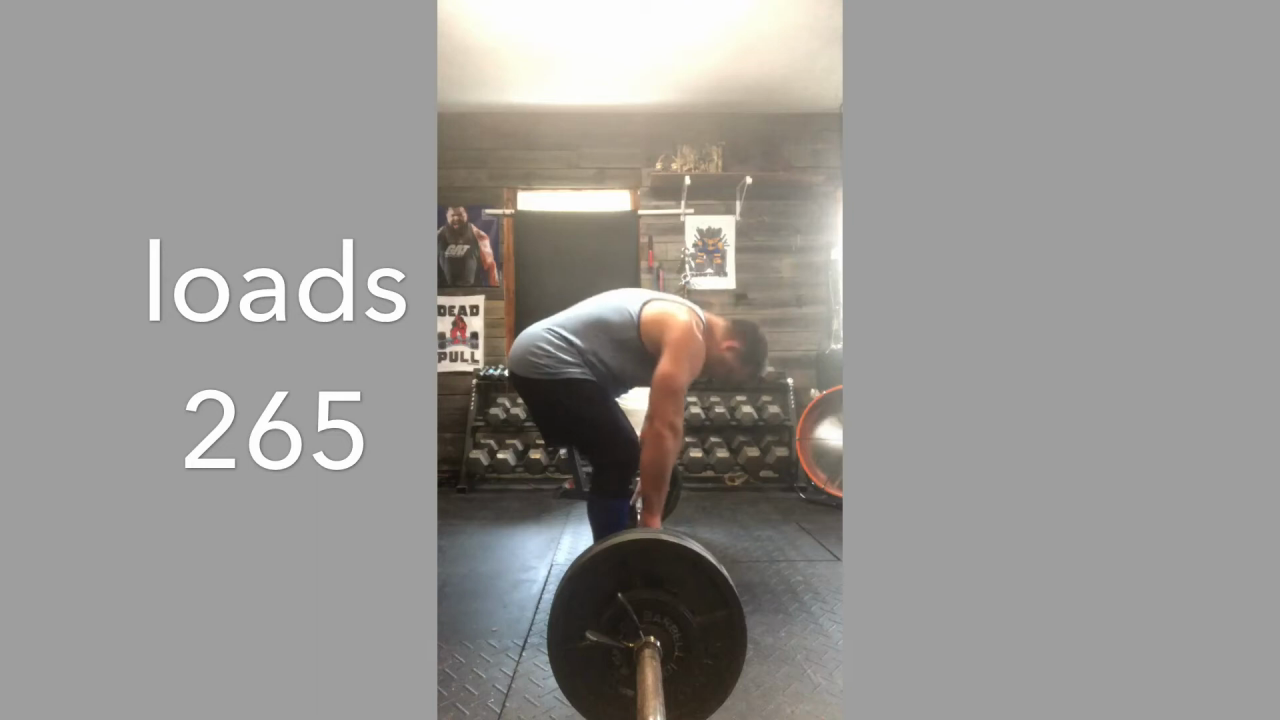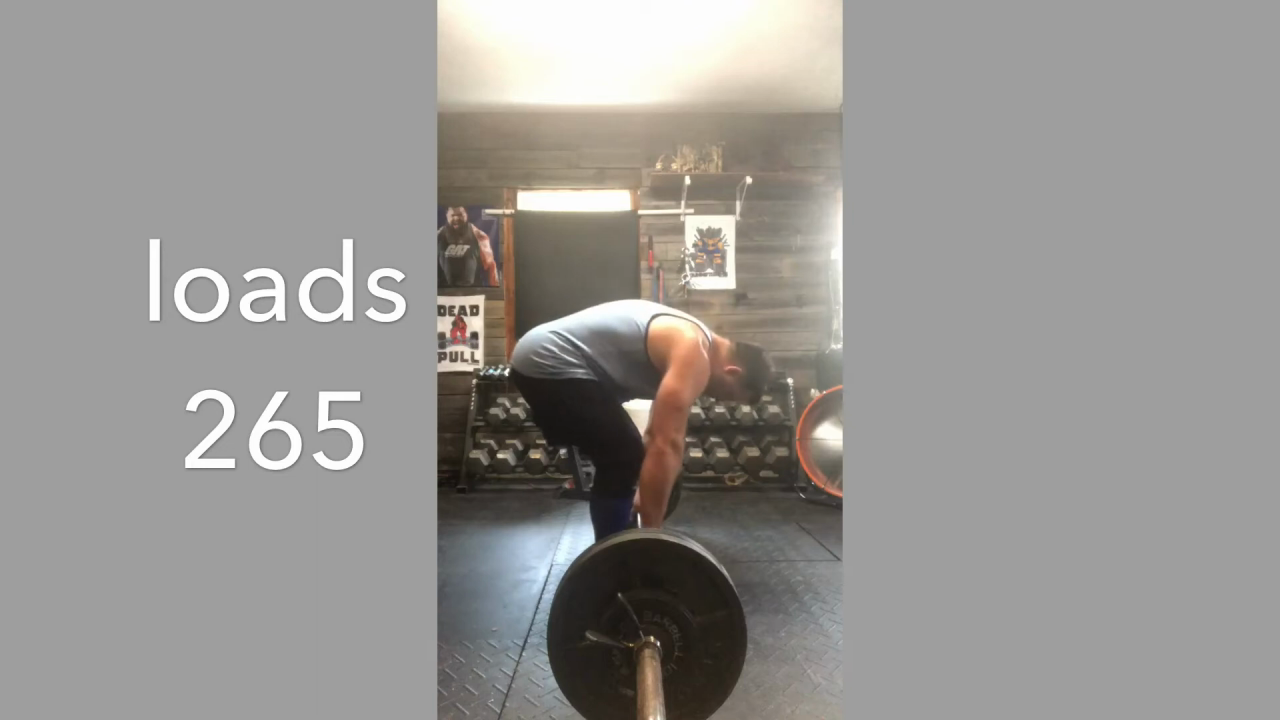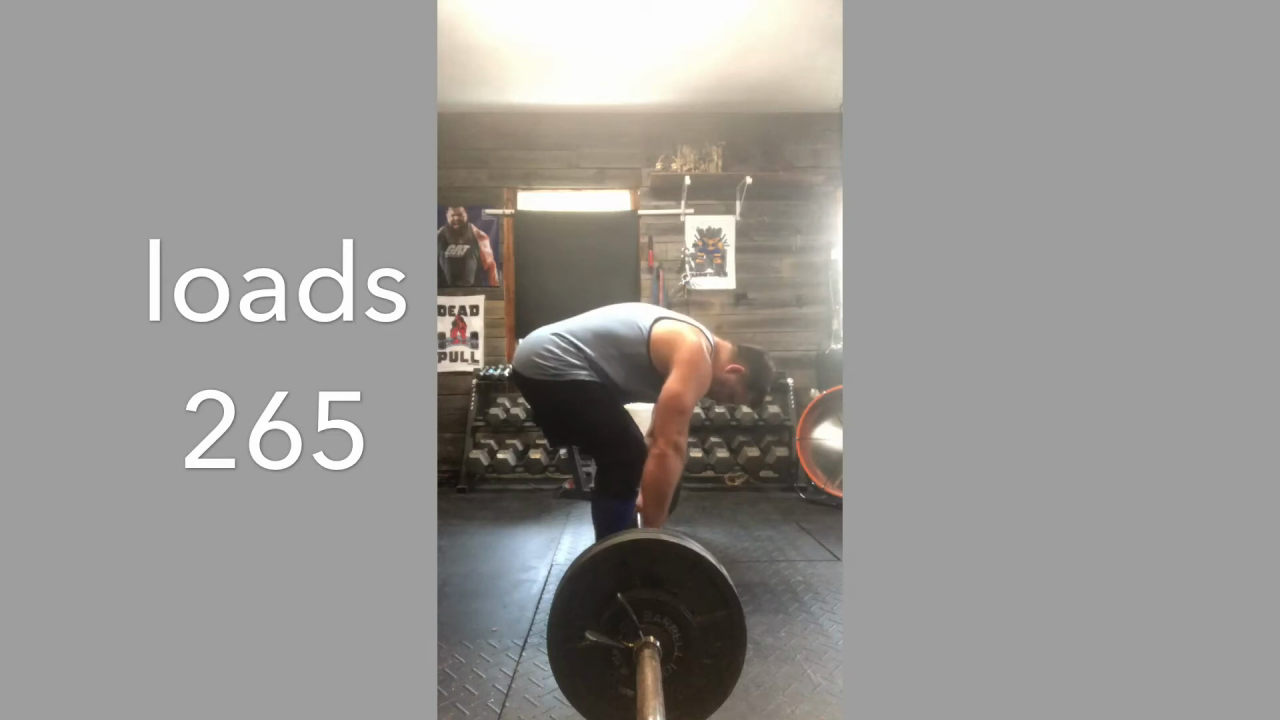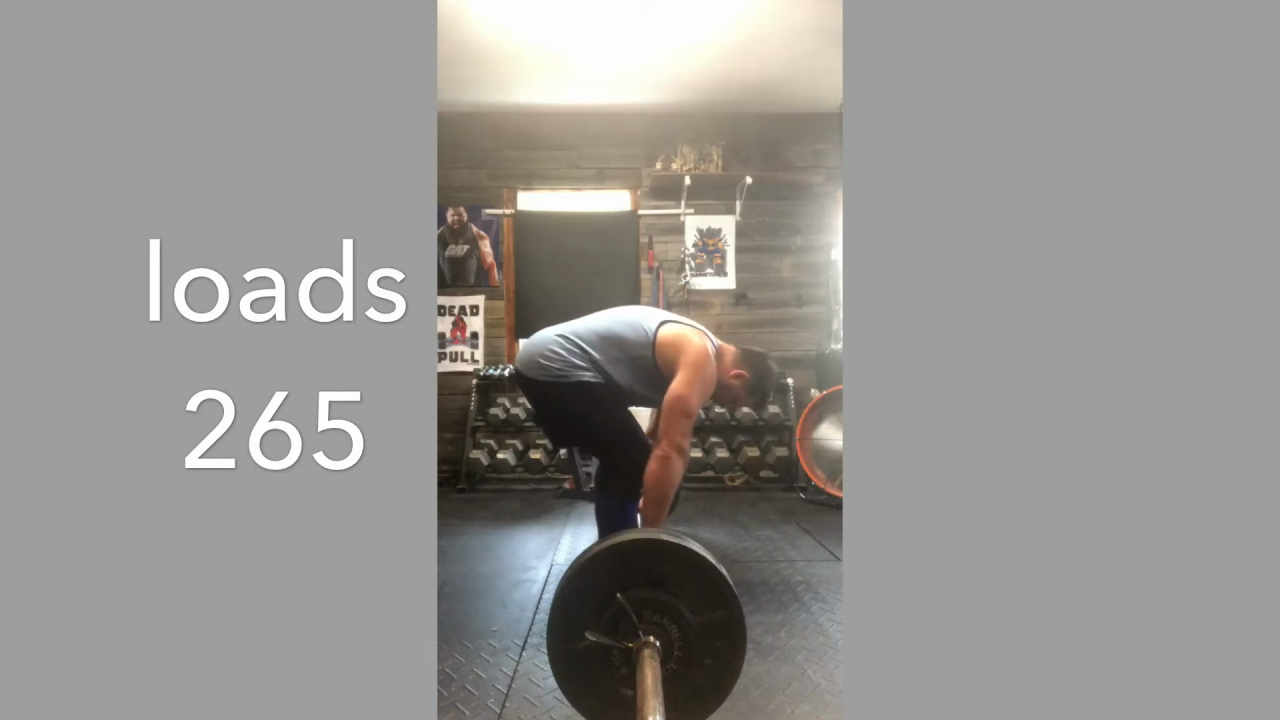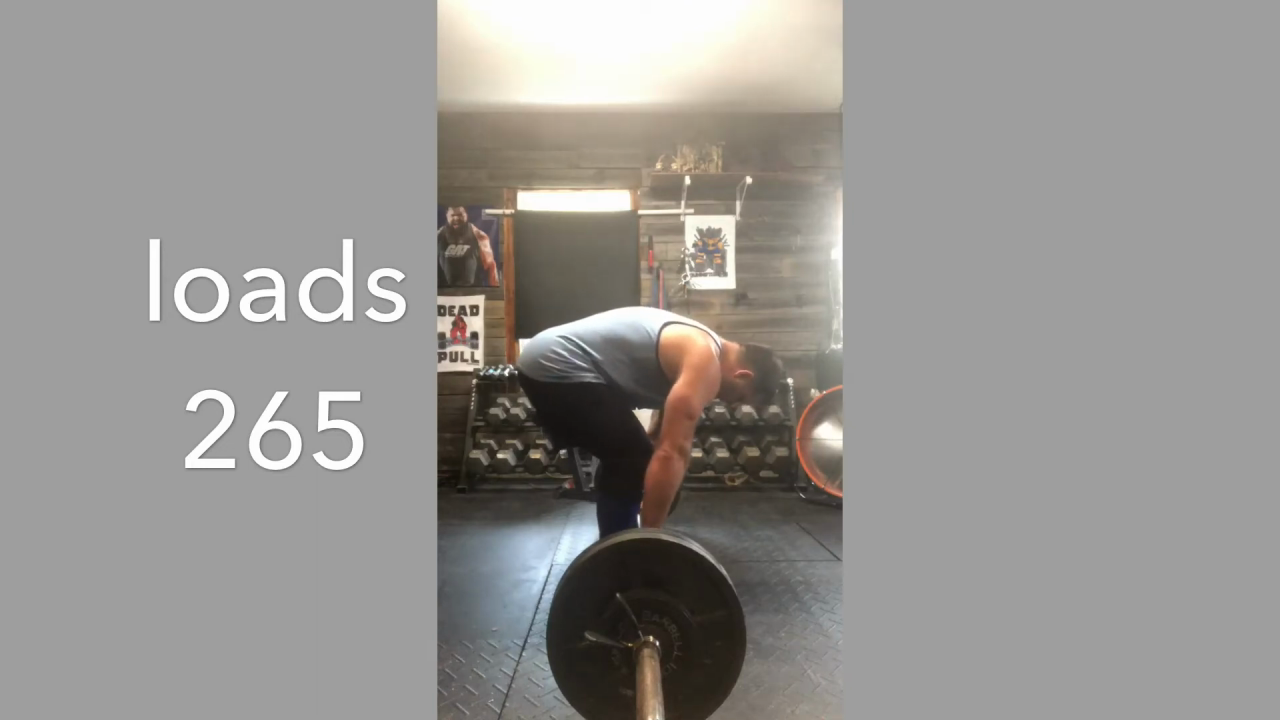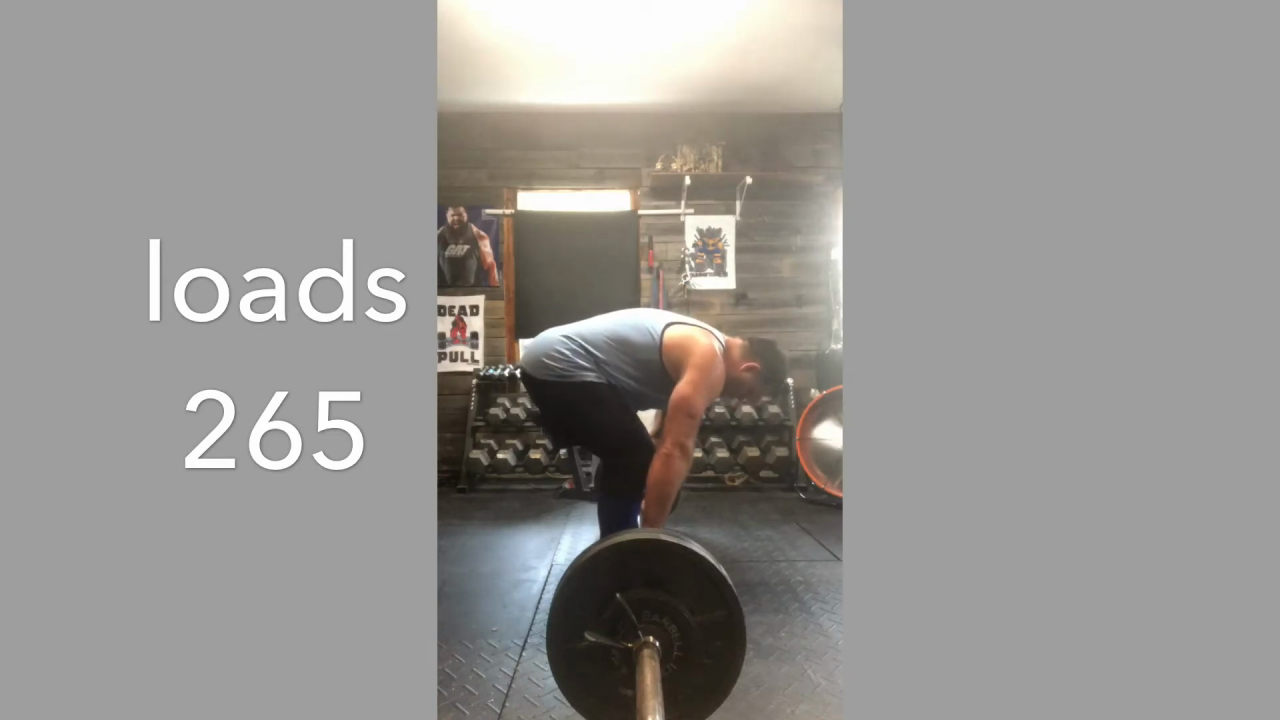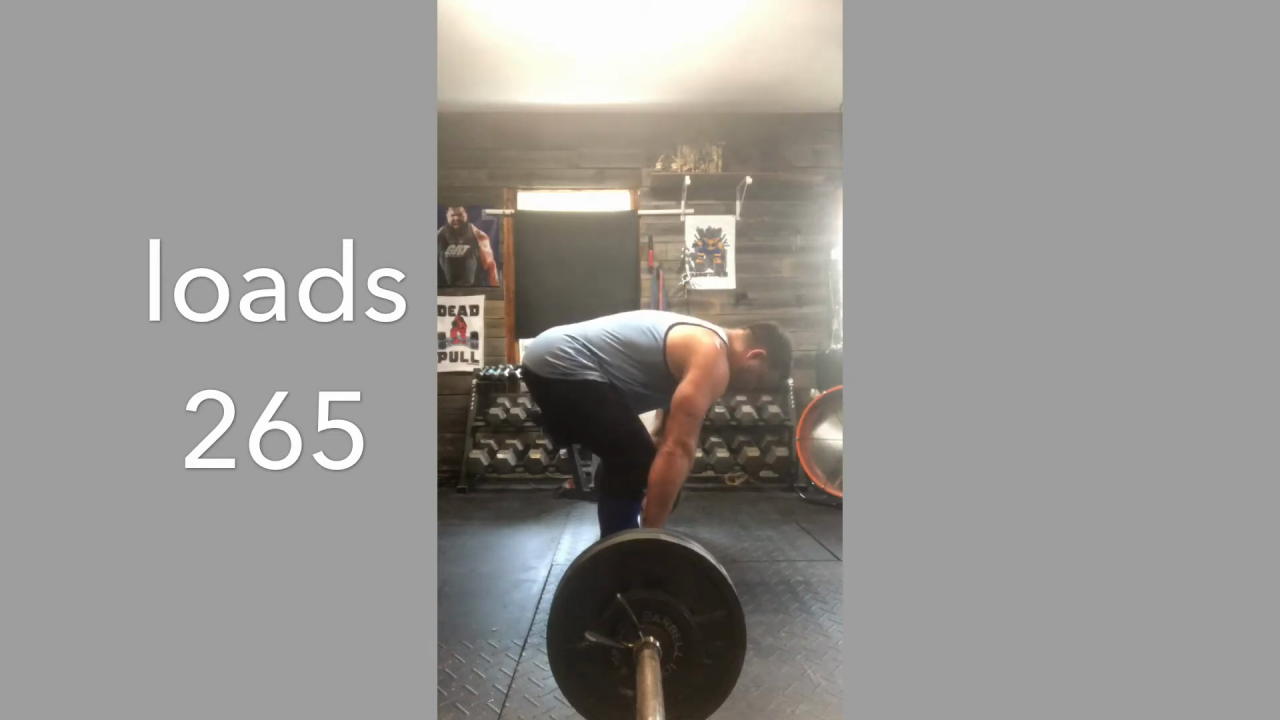
dt=0.3s
person 1, frame 1
left shoulder: (684, 324)
right shoulder: (689, 336)
left elbow: (657, 421)
right elbow: (665, 428)
left wrist: (649, 477)
right wrist: (652, 513)
left hip: (535, 356)
right hip: (546, 363)
left knee: (616, 456)
right knee: (619, 459)
person 1, frame 2
left shoulder: (690, 340)
right shoulder: (694, 355)
left elbow: (657, 436)
right elbow: (667, 445)
left wrist: (643, 491)
right wrist: (651, 529)
left hip: (538, 358)
right hip: (550, 364)
left knee: (619, 457)
right knee: (623, 459)
person 1, frame 3
left shoulder: (690, 342)
right shoulder: (697, 357)
left elbow: (660, 438)
right elbow: (668, 448)
left wrist: (644, 494)
left hip: (537, 358)
right hip: (552, 365)
left knee: (619, 457)
right knee: (626, 459)
person 1, frame 4
left shoulder: (694, 346)
right shoulder: (701, 361)
left elbow: (659, 440)
right elbow: (671, 451)
left wrist: (646, 495)
left hip: (541, 359)
right hip: (555, 366)
left knee: (622, 458)
right knee: (630, 461)
person 1, frame 5
left shoulder: (697, 345)
right shoulder: (705, 362)
left elbow: (662, 439)
right elbow: (673, 452)
left hip: (543, 360)
right hip: (558, 368)
left knee: (624, 458)
right knee: (633, 461)
person 1, frame 6
left shoulder: (701, 344)
right shoulder: (709, 361)
left elbow: (666, 442)
right elbow: (676, 450)
left wrist: (649, 496)
right wrist: (651, 532)
left hip: (546, 359)
right hip: (559, 367)
left knee: (625, 458)
right knee: (634, 461)
person 1, frame 7
left shoulder: (701, 341)
right shoulder: (712, 358)
left elbow: (668, 439)
right elbow: (678, 449)
right wrist: (651, 532)
left hip: (547, 358)
right hip: (562, 366)
left knee: (625, 459)
right knee: (634, 461)
